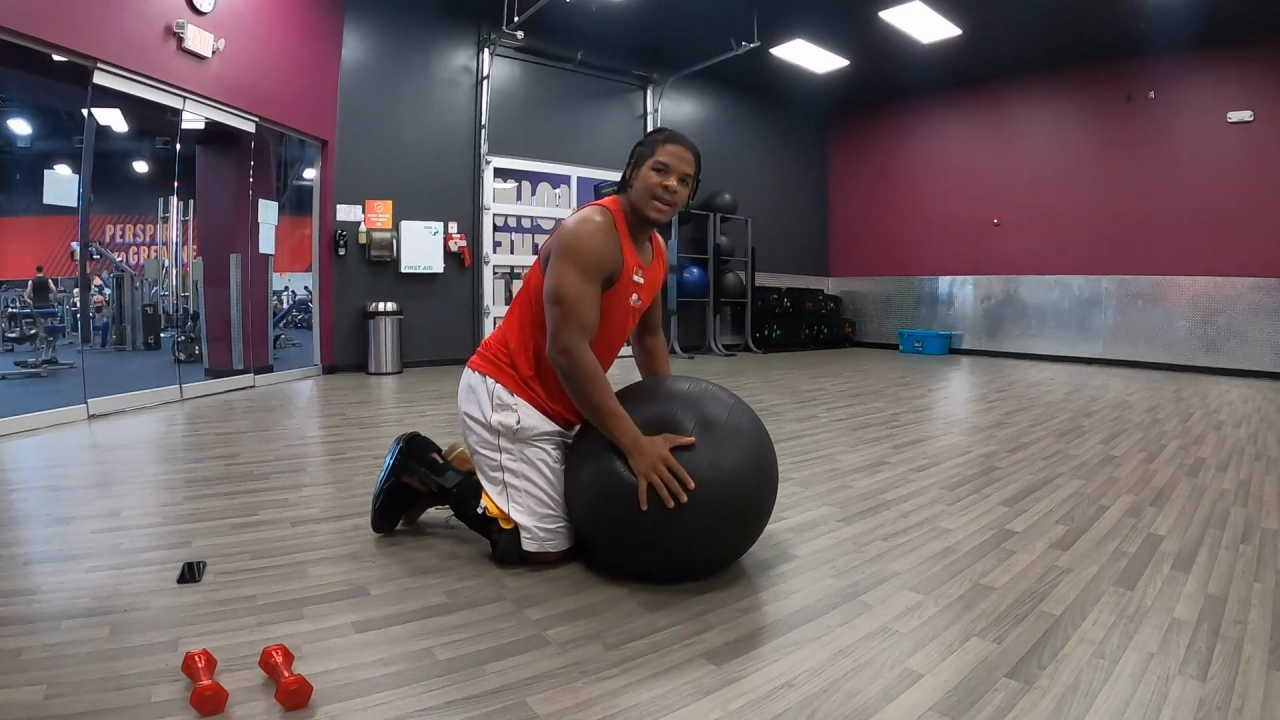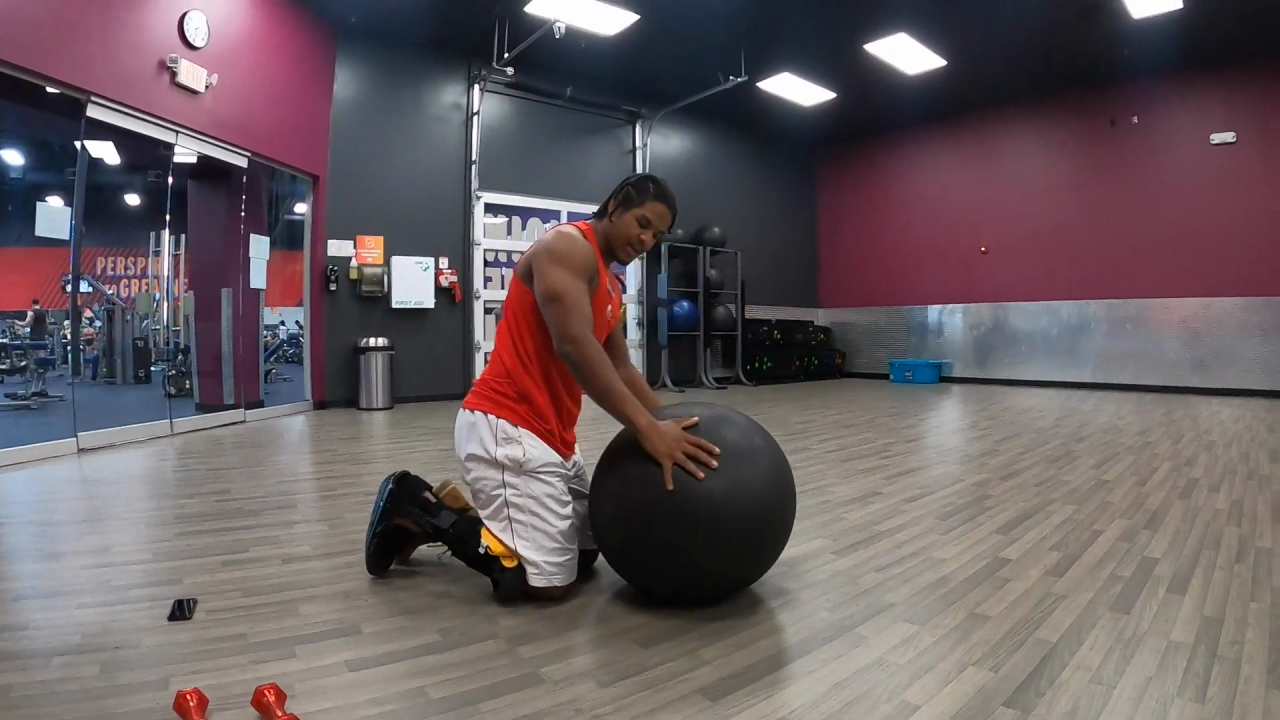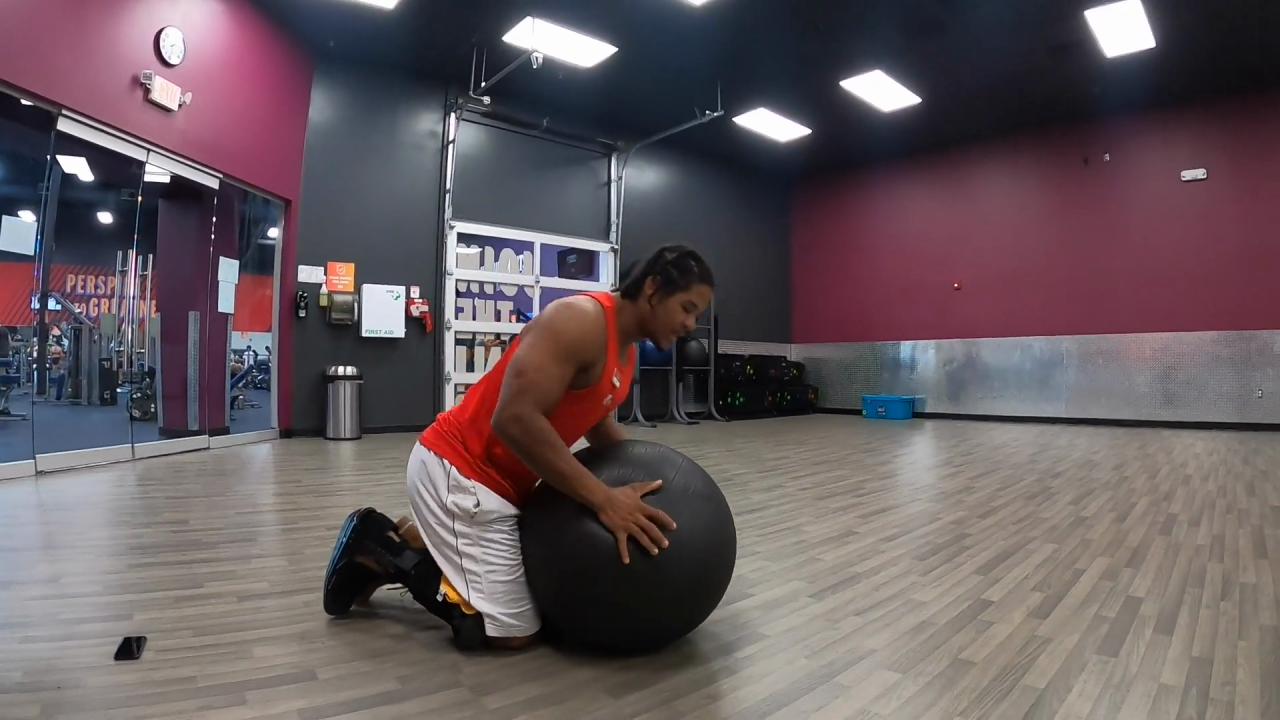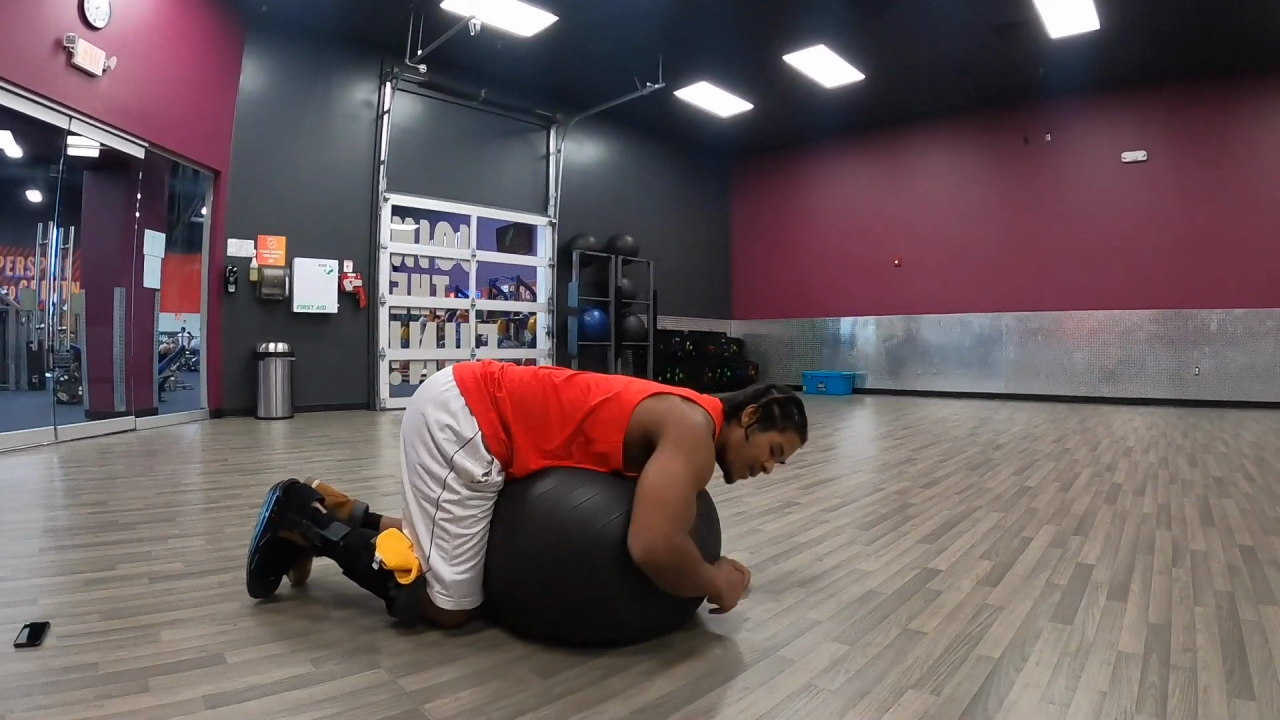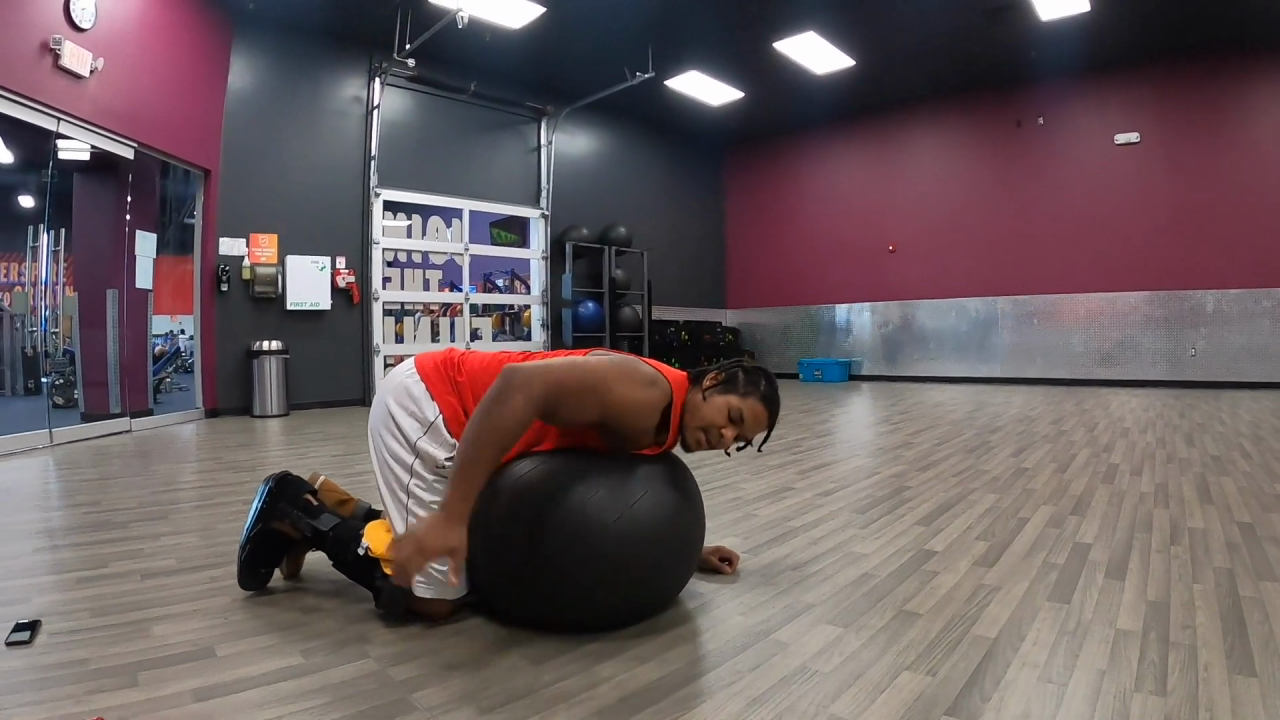
dt=1s
person 1, frame 1
left shoulder: (656, 254)
right shoulder: (591, 232)
left elbow: (648, 336)
right elbow: (566, 349)
right wrist: (634, 443)
left hip: (556, 402)
right hip: (509, 392)
right knee: (545, 546)
left ankle: (461, 467)
right ankle: (428, 471)
person 1, frame 2
left shoulder: (608, 281)
right shoulder: (567, 245)
left elbow: (621, 368)
right elbow: (574, 345)
left wrist: (667, 424)
right wrist: (647, 428)
left hip: (550, 432)
right hip: (507, 426)
left knee: (582, 555)
right knee: (548, 580)
left ankle: (456, 509)
right ankle: (422, 511)
person 1, frame 3
left shoulder: (625, 349)
right shoulder: (581, 319)
left elbow: (598, 427)
right elbow: (515, 420)
left wrist: (653, 480)
right wrist: (603, 499)
left hip: (500, 478)
right hip: (459, 471)
right knee: (512, 630)
left ankle: (414, 543)
right ankle: (384, 552)
person 1, frame 4
left shoulder: (676, 421)
right shoulder: (693, 430)
right elbow: (652, 548)
left wrist: (709, 567)
right wrist: (717, 582)
left hip: (464, 405)
right hip: (461, 416)
left knee: (454, 556)
right knee: (446, 604)
left ankle: (337, 510)
right ankle: (307, 520)
person 1, frame 5
left shoulder: (661, 423)
right shoulder: (644, 392)
right elbow: (520, 384)
right wrist: (453, 514)
left hip: (442, 404)
right hip: (424, 401)
left knee: (466, 555)
right knee: (435, 596)
left ankle: (333, 504)
right ankle: (298, 510)
